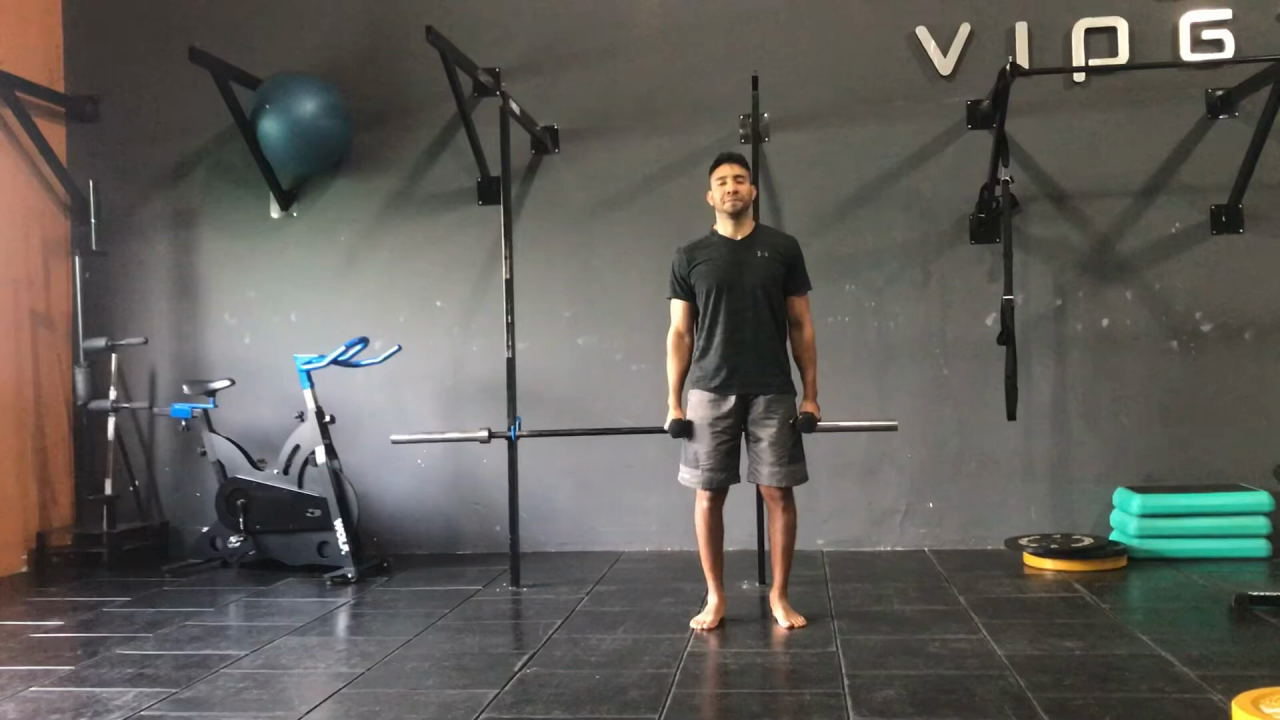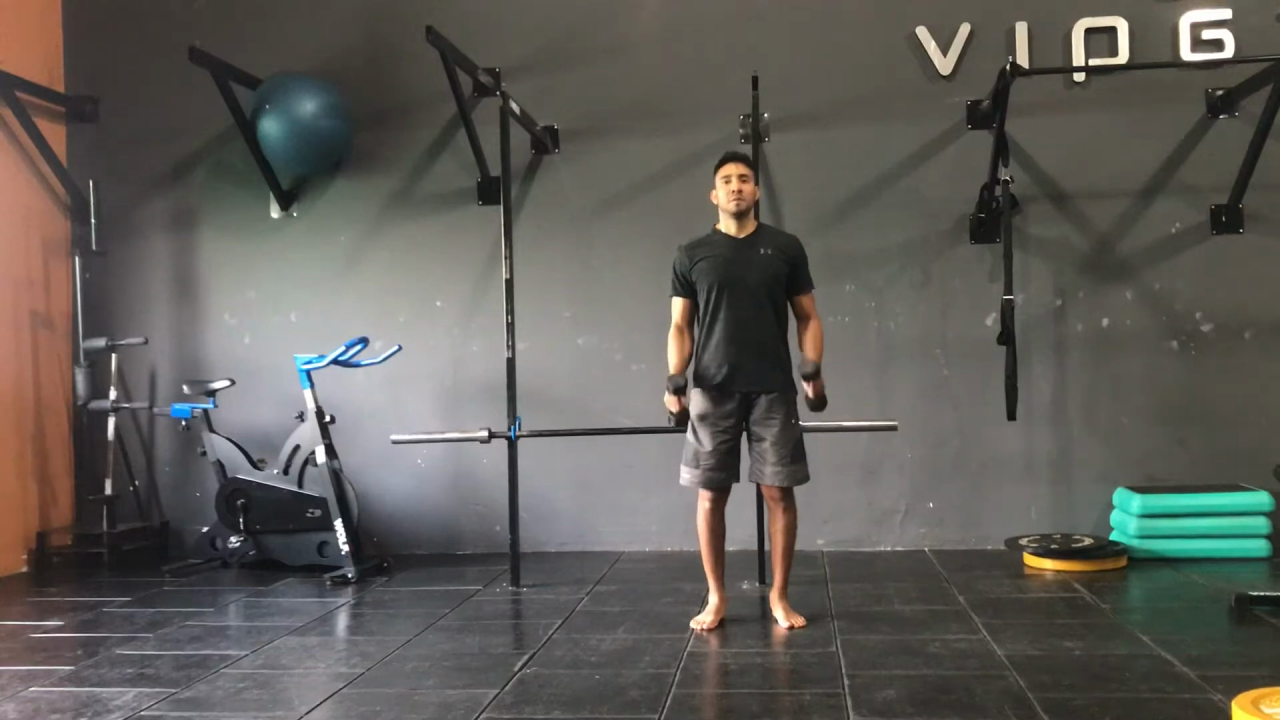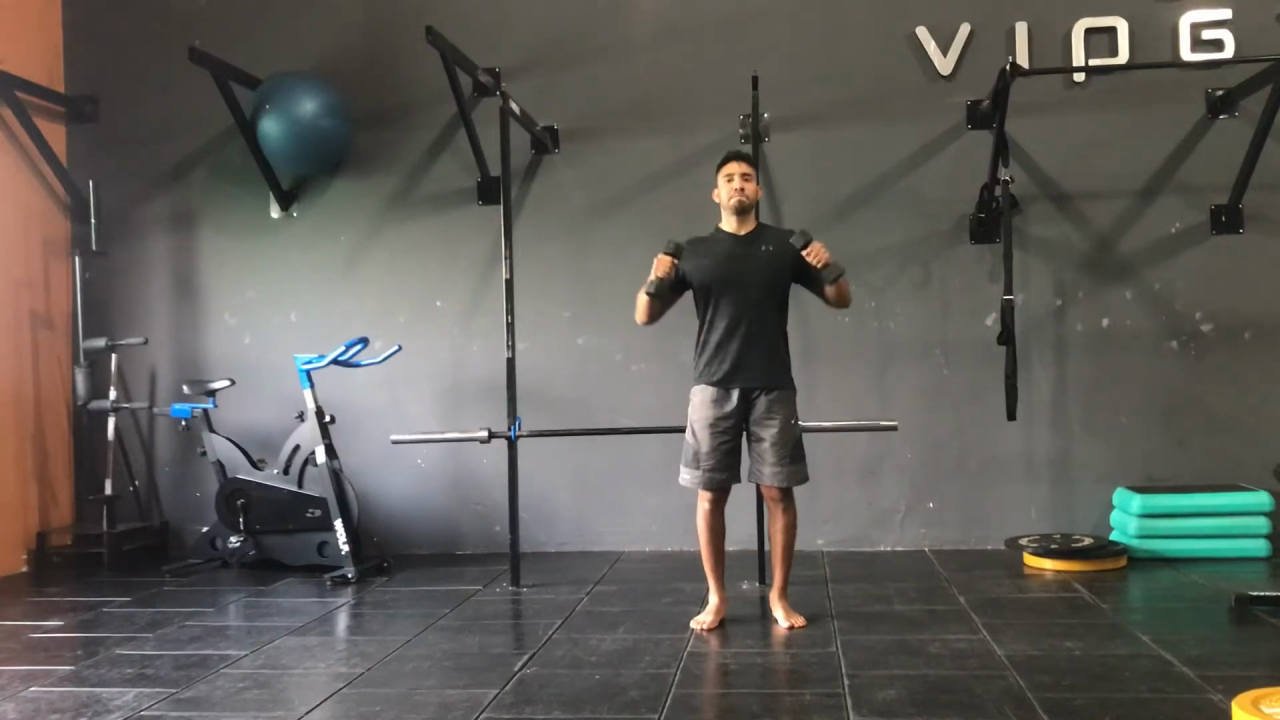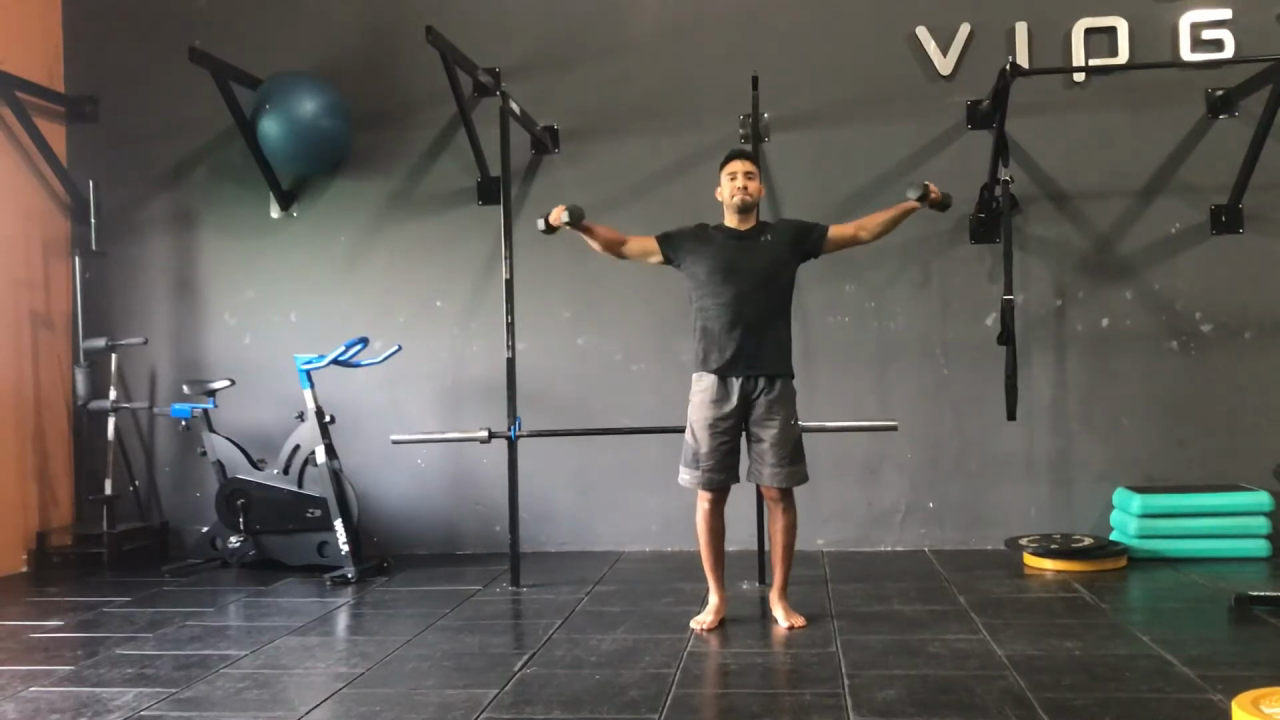
dt=1s
person 1, frame 1
left shoulder: (783, 248)
right shoulder: (690, 257)
left elbow: (800, 326)
right elbow: (680, 332)
left wrist: (811, 393)
right wrist: (674, 401)
left hip: (772, 393)
right hip: (710, 392)
left knee: (779, 493)
right knee: (709, 495)
left ankle: (779, 595)
right ankle: (715, 597)
person 1, frame 2
left shoulder: (785, 247)
right shoulder: (691, 255)
left elbow: (808, 317)
right elbow: (680, 326)
left wrist: (813, 371)
right wrist: (675, 383)
left hip: (773, 391)
right hip: (713, 392)
left knee: (779, 492)
right knee: (710, 495)
left ankle: (779, 595)
right ankle: (715, 597)
person 1, frame 3
left shoulder: (786, 244)
right shoulder: (693, 251)
left elbow: (841, 300)
right elbow: (645, 316)
left wrist: (829, 268)
right wrist: (655, 283)
left hip: (773, 388)
right hip: (714, 387)
left knee: (780, 492)
right knee: (710, 494)
left ankle: (779, 596)
right ankle: (716, 598)
person 1, frame 4
left shoulder: (788, 235)
right shoulder: (693, 241)
left elbow: (860, 231)
right elbow: (622, 246)
left wrist: (911, 205)
right wrist: (578, 224)
left hip: (772, 383)
right hip: (713, 382)
left knee: (779, 492)
right knee: (710, 493)
left ankle: (779, 595)
right ankle: (715, 597)
